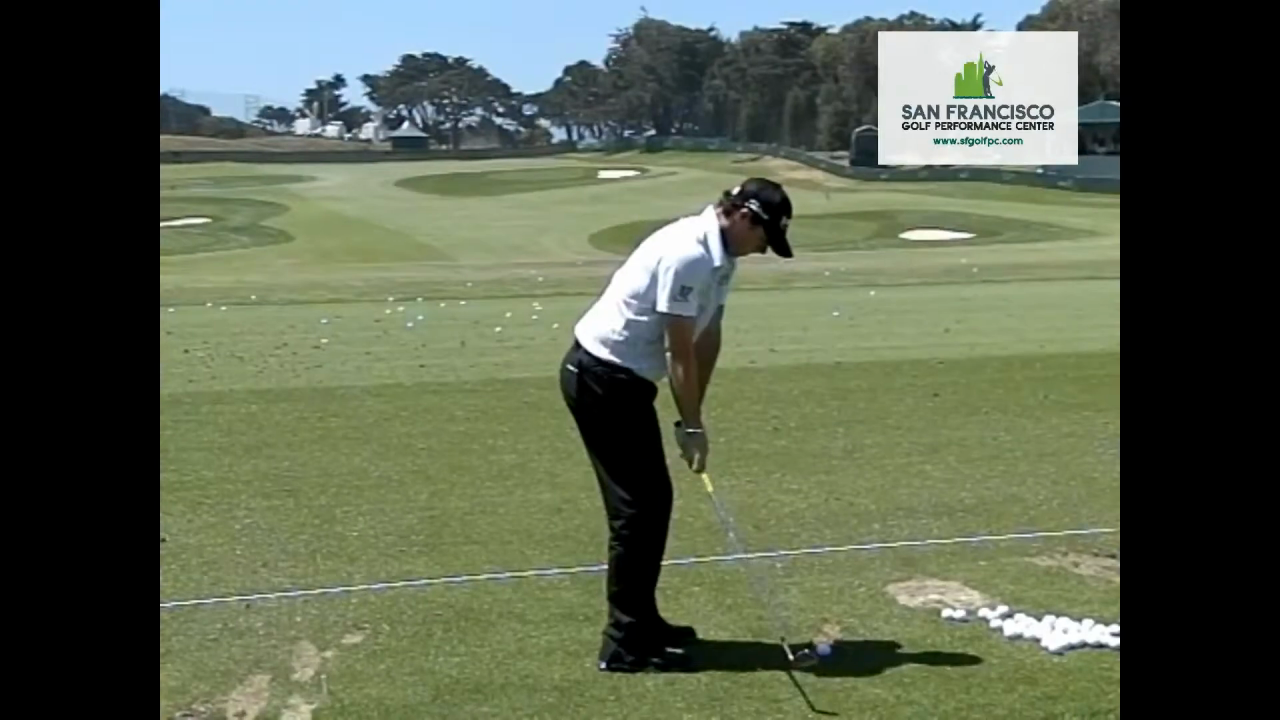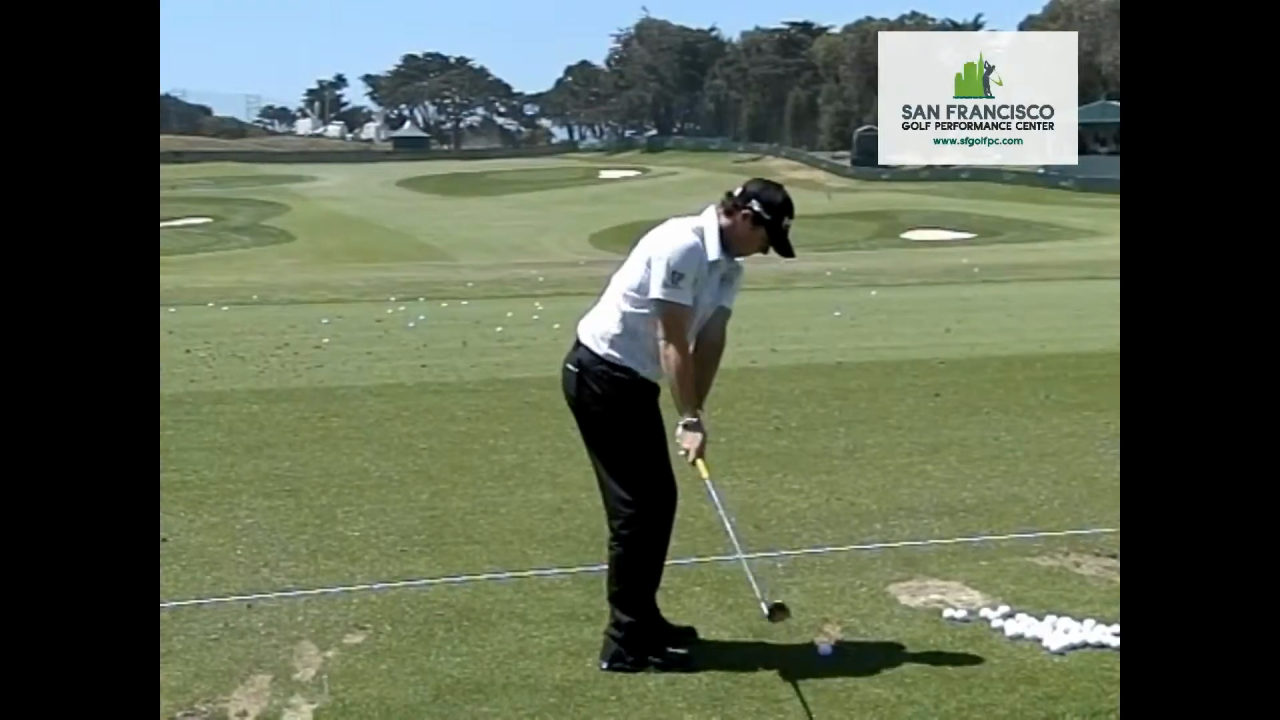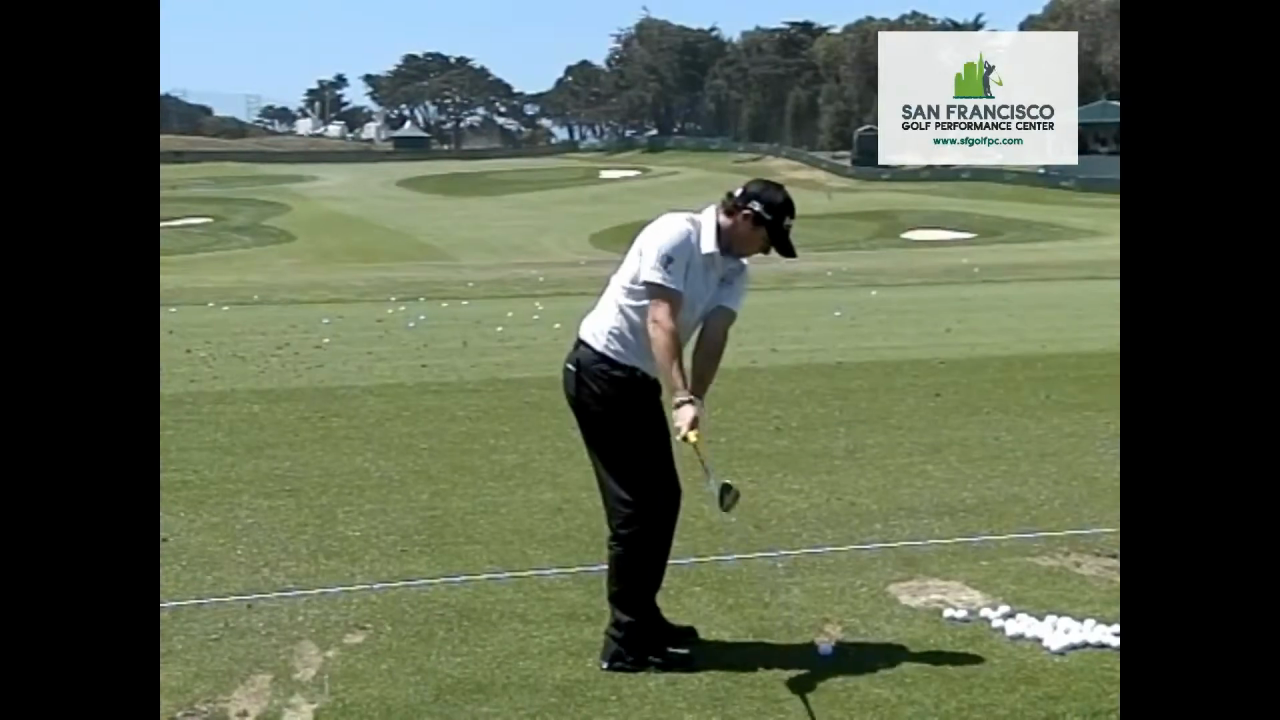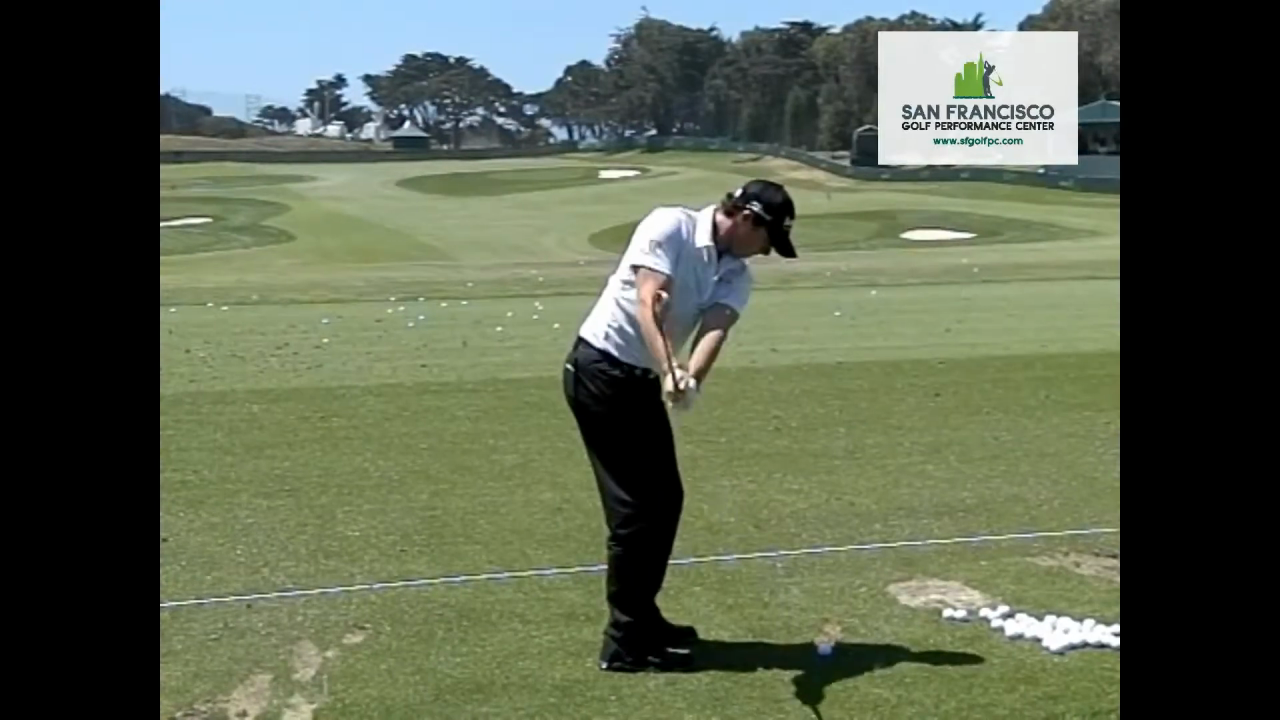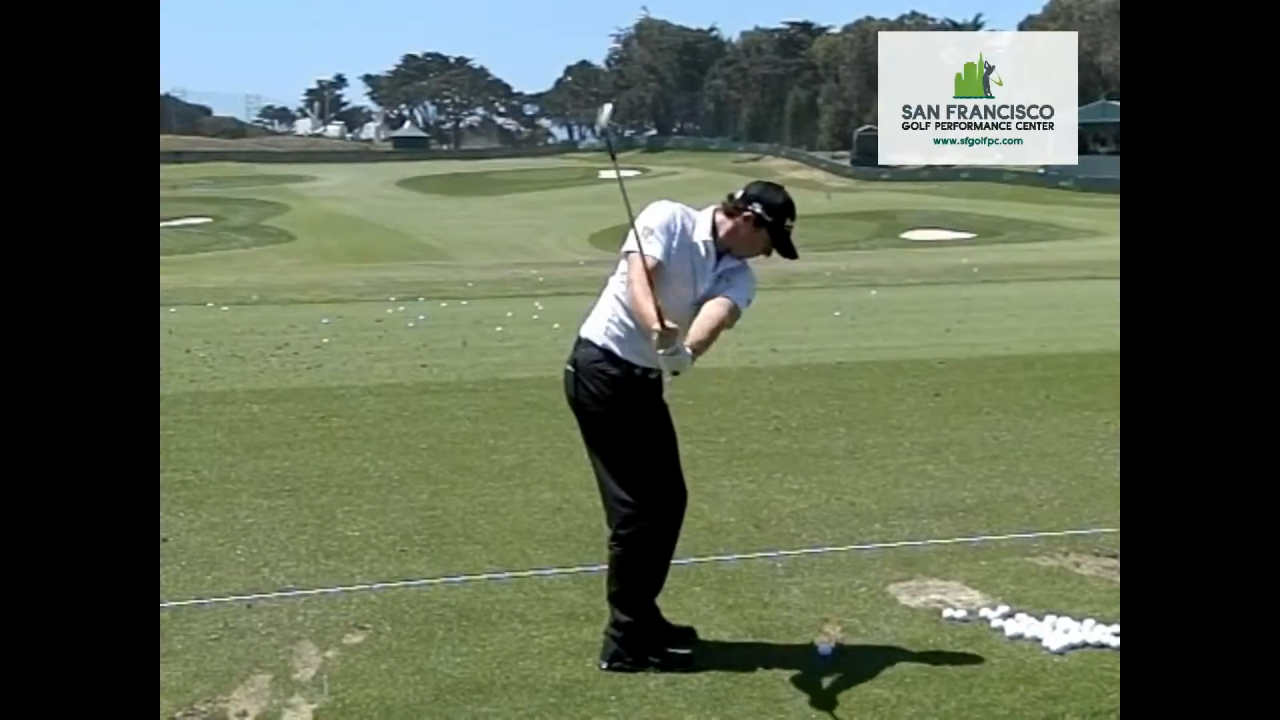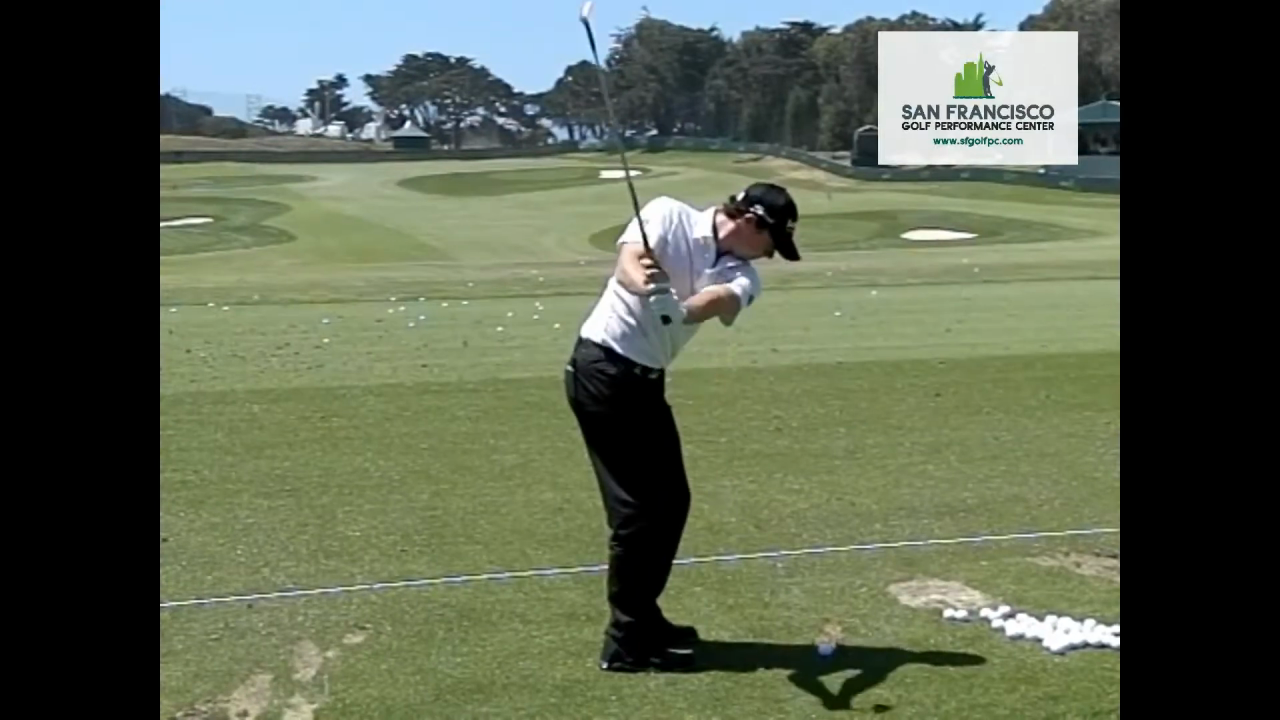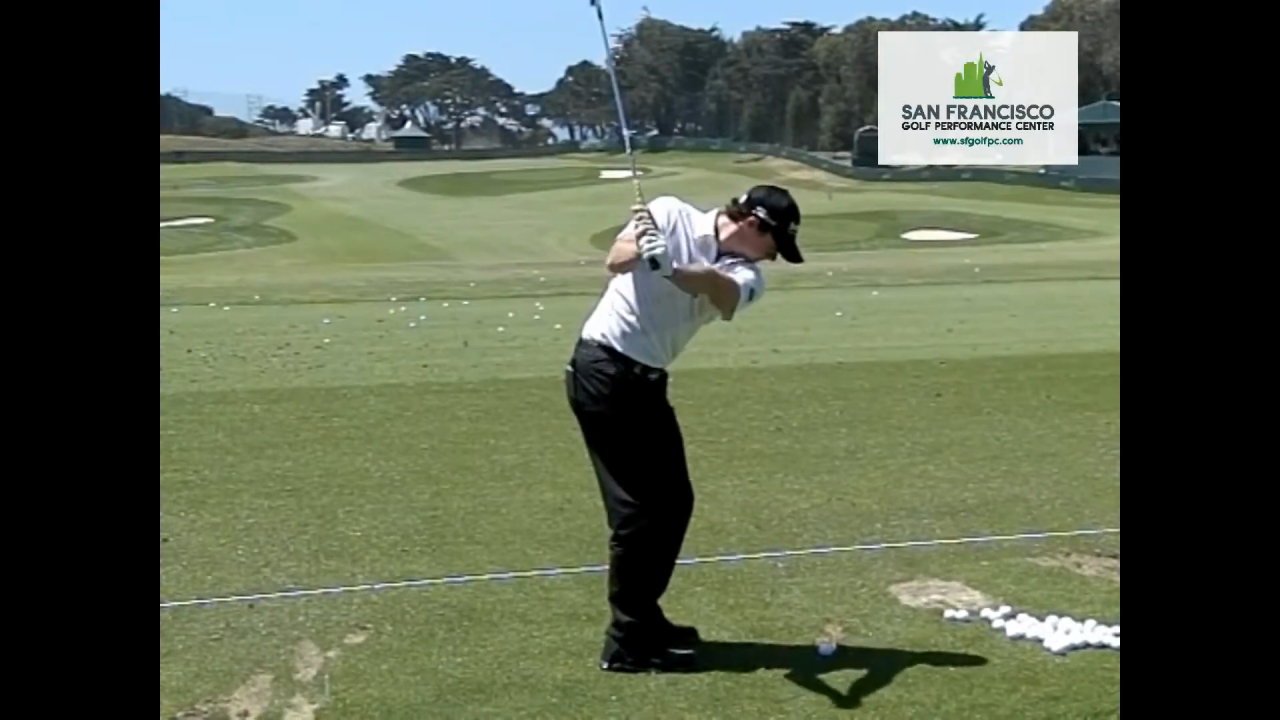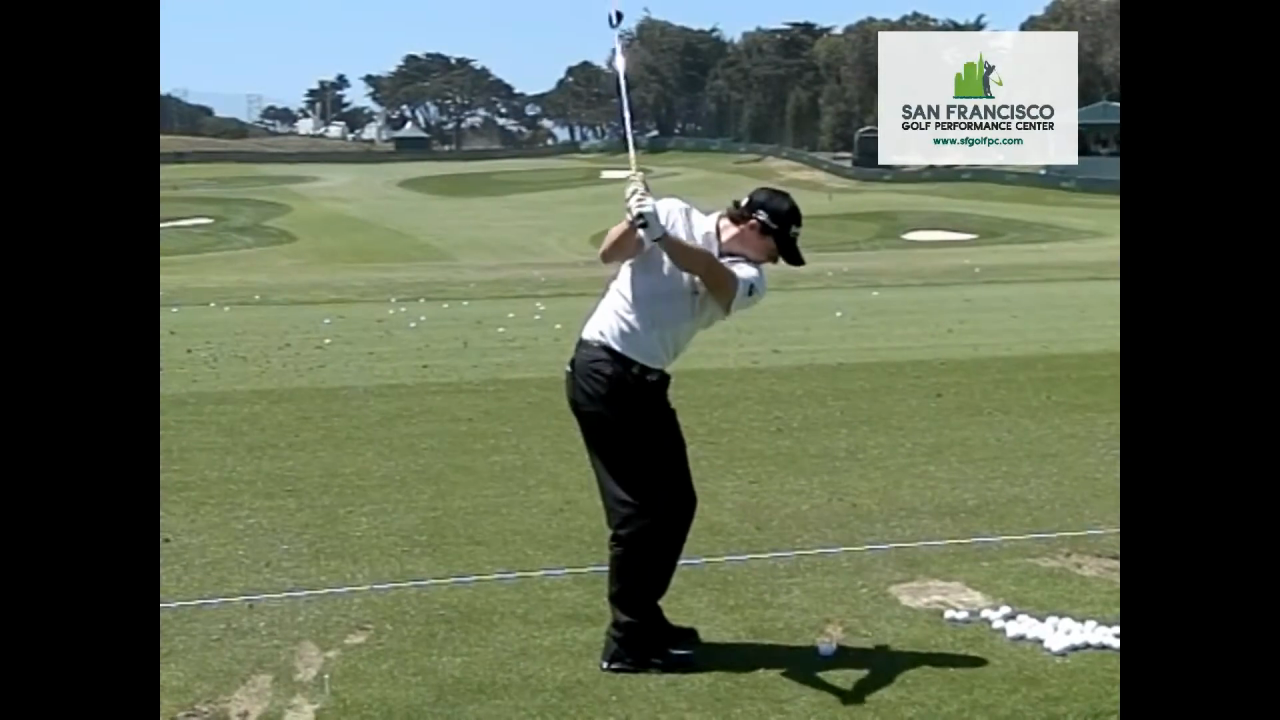
dt=0.2s
person 1, frame 1
left shoulder: (721, 260)
right shoulder: (687, 251)
left elbow: (707, 340)
right elbow: (678, 352)
left wrist: (694, 418)
right wrist: (692, 429)
left hip: (627, 380)
right hip: (600, 377)
left knee: (655, 500)
right knee: (636, 508)
left ankle: (641, 619)
right ankle: (625, 644)
person 1, frame 2
left shoulder: (730, 269)
right shoulder: (681, 242)
left elbow: (710, 339)
right elbow: (671, 338)
left wrist: (695, 413)
right wrist: (687, 418)
left hip: (635, 382)
right hip: (600, 375)
left knee: (659, 500)
right knee: (636, 507)
left ankle: (642, 618)
right ankle: (625, 642)
person 1, frame 3
left shoulder: (734, 273)
right shoulder: (675, 232)
left elbow: (713, 337)
right elbow: (661, 320)
left wrist: (695, 401)
right wrist: (682, 397)
left hip: (640, 381)
right hip: (601, 372)
left knee: (662, 500)
right knee: (635, 507)
left ankle: (642, 617)
right ankle: (626, 642)
person 1, frame 4
left shoulder: (737, 276)
right shoulder: (670, 225)
left elbow: (714, 331)
right elbow: (649, 300)
left wrist: (690, 381)
right wrist: (669, 367)
left hip: (641, 379)
right hip: (601, 370)
left knee: (664, 500)
right knee: (634, 507)
left ankle: (641, 617)
right ankle: (625, 642)
person 1, frame 5
left shoulder: (739, 276)
right shoulder: (668, 218)
left elbow: (716, 317)
right elbow: (636, 279)
left wrist: (685, 350)
right wrist: (656, 326)
left hip: (644, 379)
right hip: (602, 369)
left knee: (667, 500)
right knee: (635, 507)
left ankle: (642, 617)
right ankle: (625, 642)
person 1, frame 6
left shoulder: (743, 277)
right shoulder: (668, 215)
left elbow: (718, 300)
right elbow: (625, 268)
left wrist: (679, 307)
right wrist: (646, 280)
left hip: (645, 378)
right hip: (603, 368)
left knee: (670, 501)
right knee: (636, 507)
left ankle: (643, 617)
right ankle: (626, 642)
person 1, frame 7
left shoulder: (747, 277)
right shoulder: (672, 214)
left elbow: (715, 285)
right elbow: (616, 261)
left wrist: (667, 265)
right wrist: (638, 246)
left hip: (647, 379)
right hip: (604, 369)
left knee: (673, 502)
right knee: (636, 508)
left ankle: (644, 618)
right ankle: (627, 642)
person 1, frame 8
left shoulder: (749, 280)
right shoulder: (676, 215)
left elbow: (707, 269)
right elbow: (611, 253)
left wrist: (659, 234)
right wrist: (634, 220)
left hip: (647, 382)
right hip: (603, 371)
left knee: (675, 503)
right knee: (636, 510)
left ankle: (644, 618)
right ankle: (627, 643)
